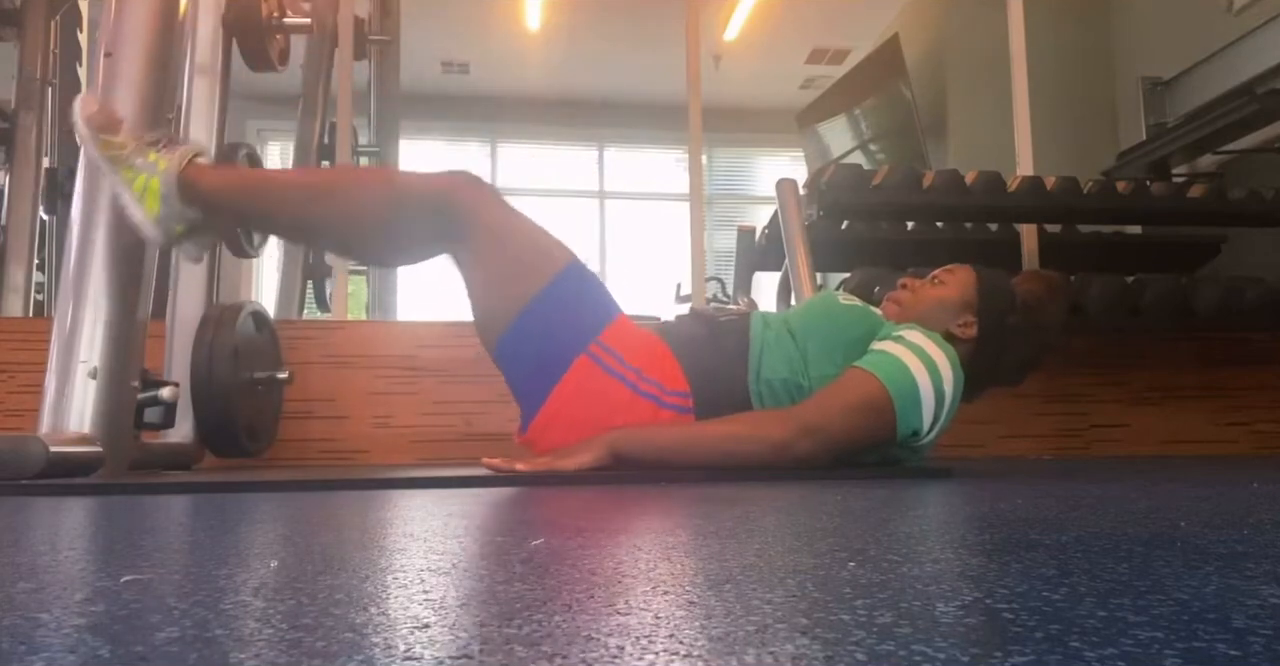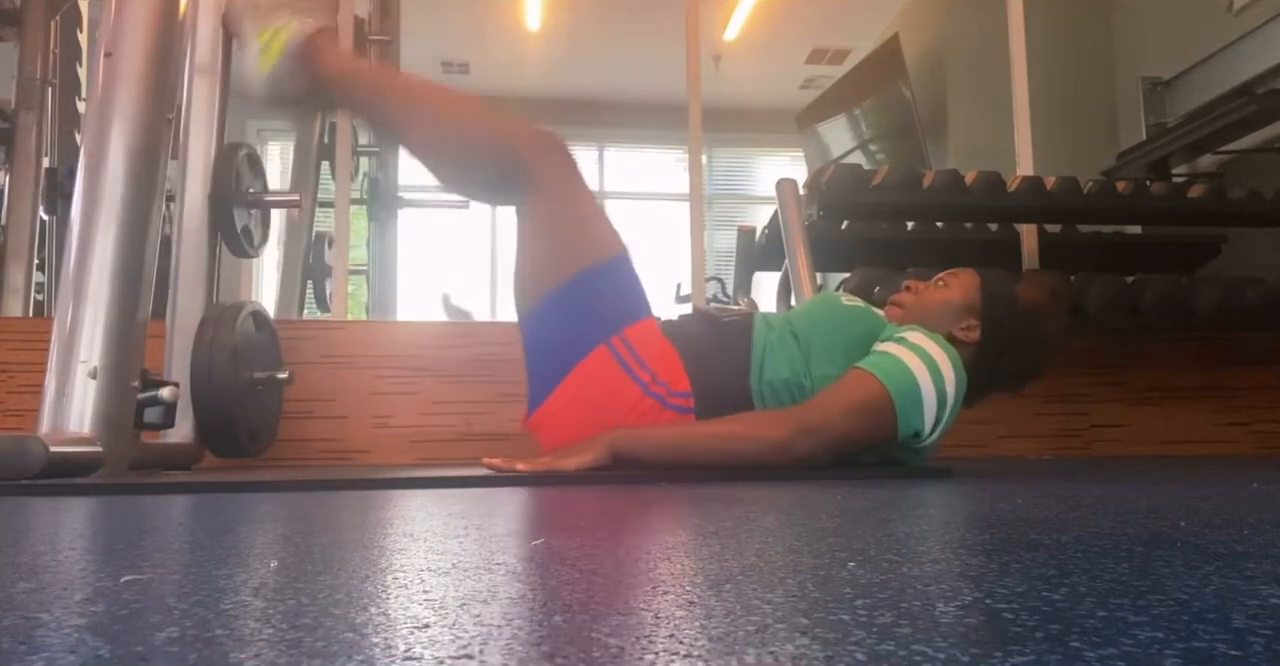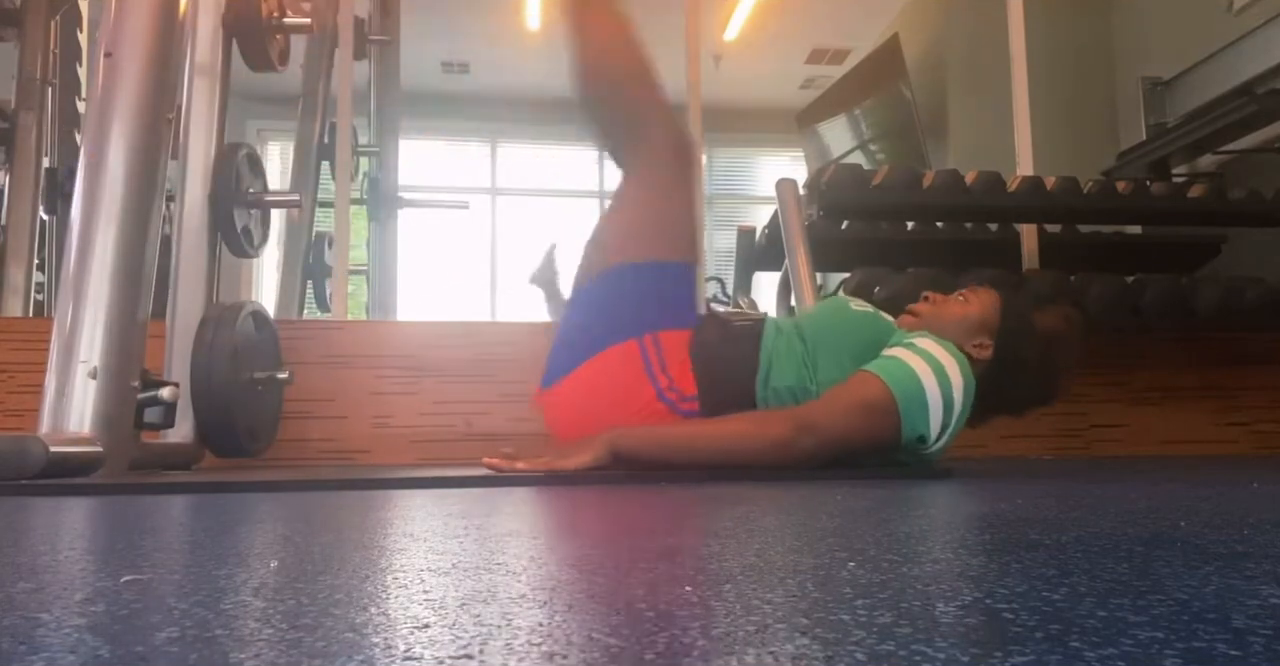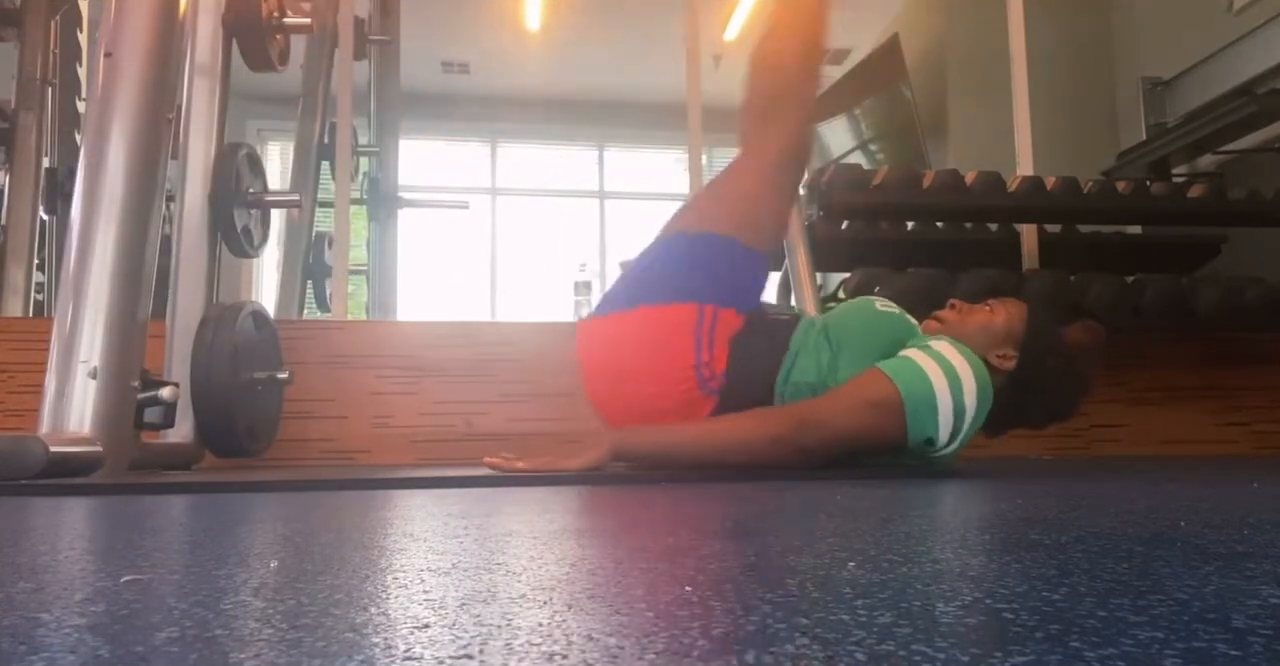
dt=0.2s
person 1, frame 1
left shoulder: (926, 363)
right shoulder: (897, 345)
left elbow: (800, 433)
left wrist: (610, 443)
left hip: (639, 399)
right hip: (655, 374)
left knee: (459, 200)
right knee: (465, 216)
left ankle: (186, 184)
right ankle: (203, 197)
person 1, frame 2
left shoulder: (928, 364)
right shoulder: (907, 343)
left elbow: (804, 433)
left wrist: (610, 446)
left hip: (640, 397)
right hip: (665, 375)
left knee: (537, 159)
right knee: (540, 175)
person 1, frame 3
left shoulder: (935, 370)
right shoulder: (918, 351)
left elbow: (801, 432)
left wrist: (604, 444)
left hip: (633, 390)
right hip: (645, 378)
left knee: (659, 149)
person 1, frame 4
left shoulder: (952, 375)
right shoulder: (940, 363)
left elbow: (804, 431)
left wrist: (614, 445)
left hip: (666, 361)
right hip: (677, 362)
left knee: (778, 139)
